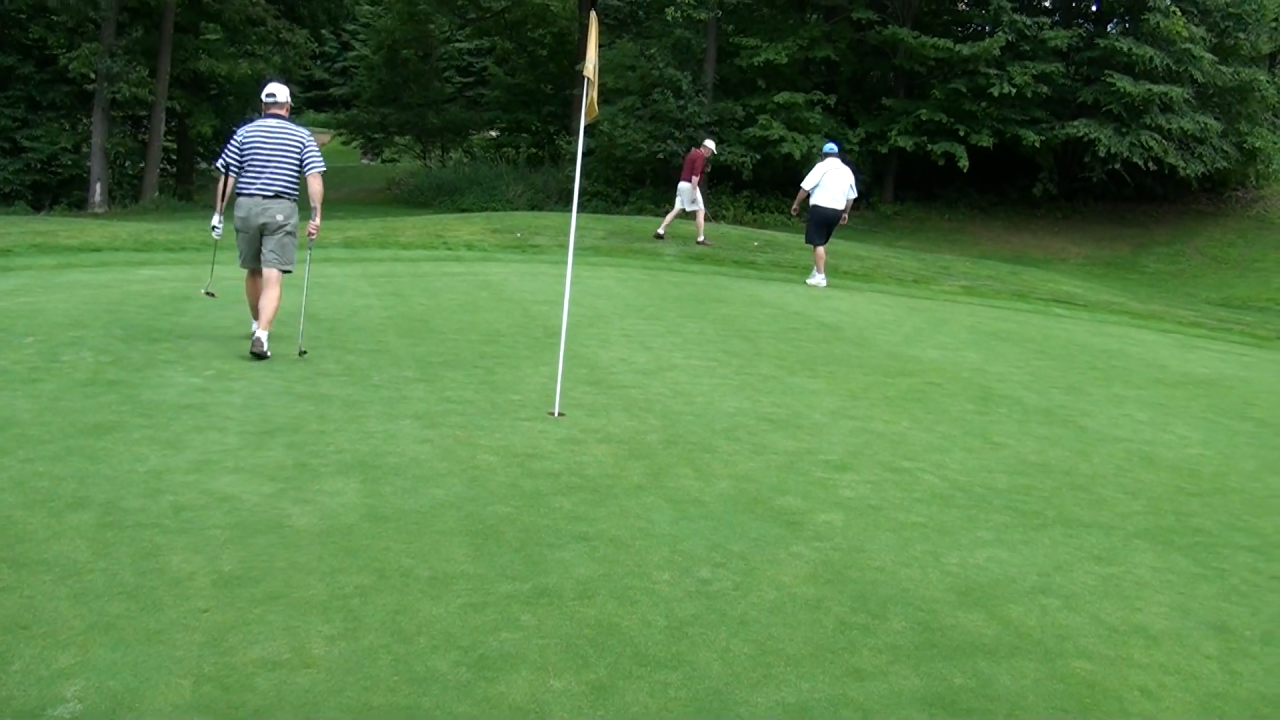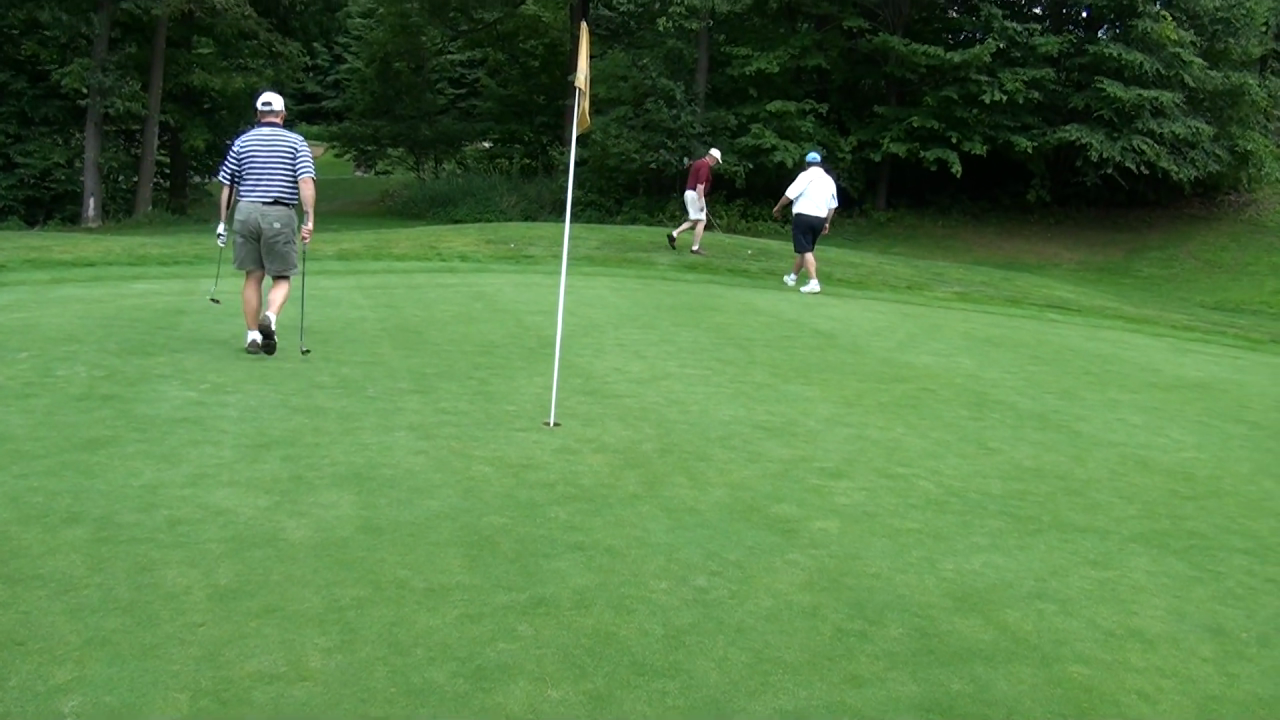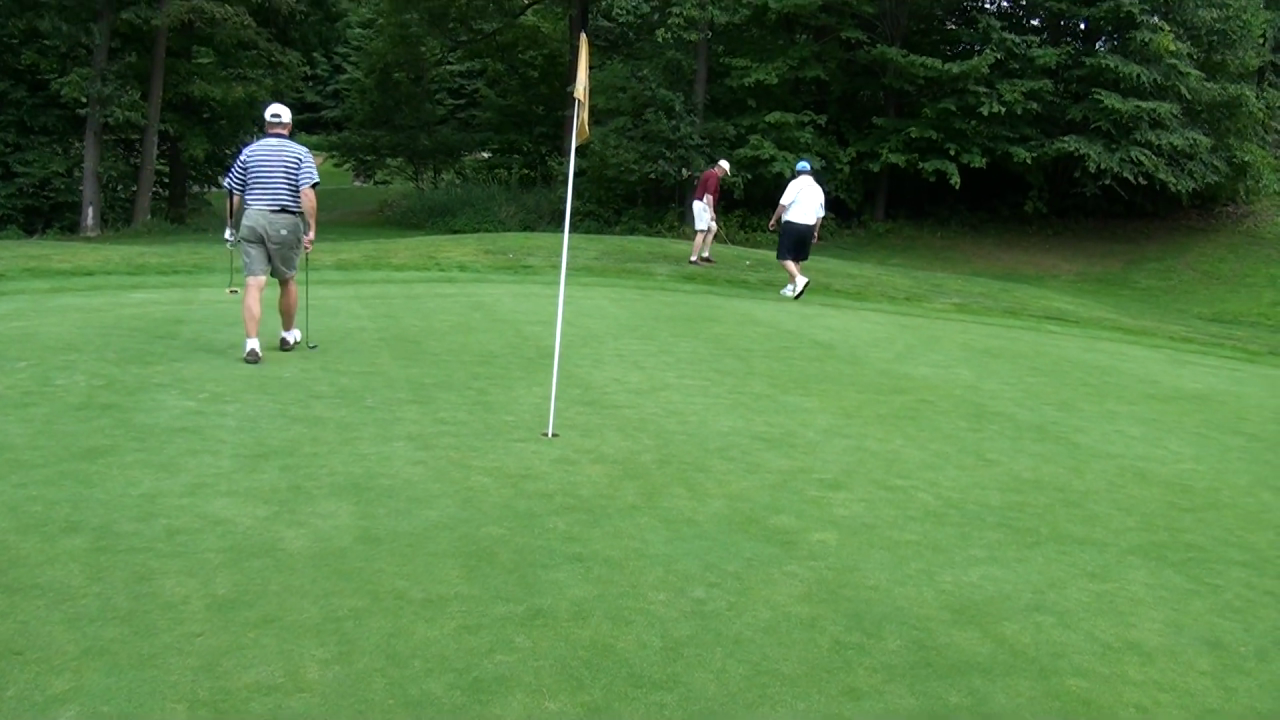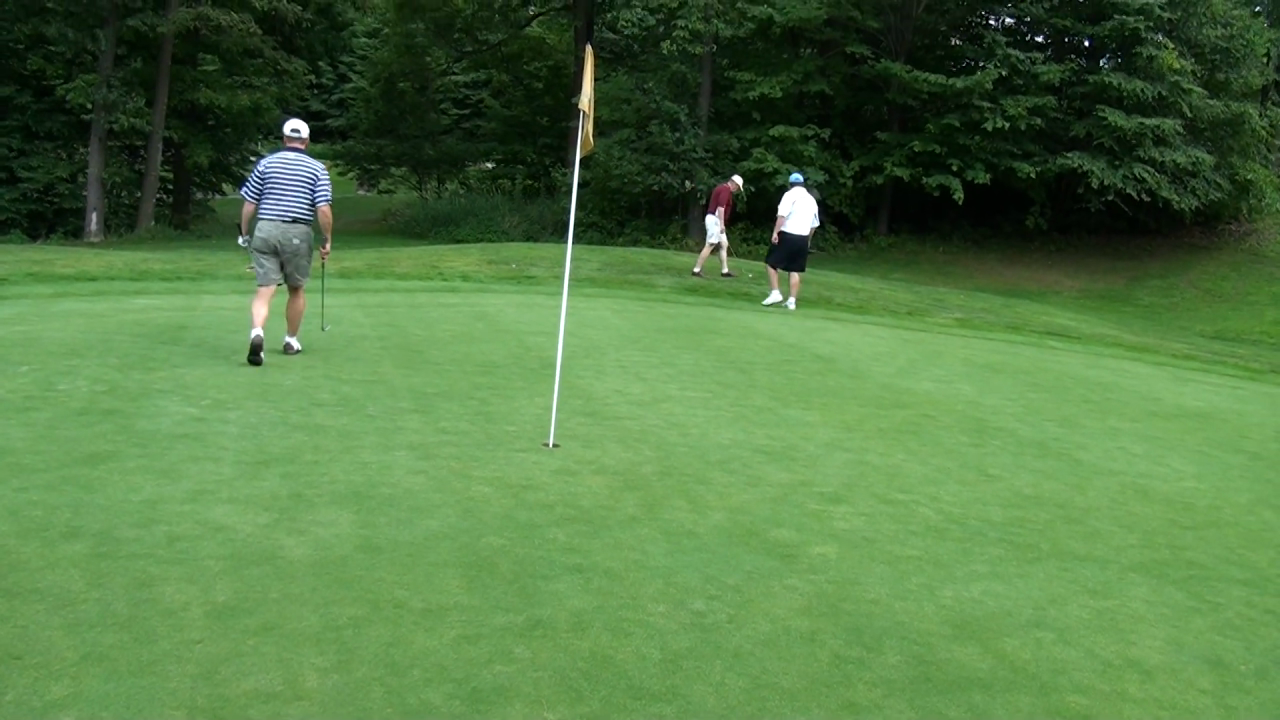
dt=0.2s
person 1, frame 1
left shoulder: (244, 133)
right shoulder: (302, 135)
left elbow: (227, 177)
right elbow: (314, 176)
left wrist: (218, 213)
right wrist: (316, 215)
left hip: (247, 208)
right hip: (281, 211)
left knee: (254, 271)
right knee: (272, 279)
left ankle: (259, 325)
right ankle: (260, 336)
person 1, frame 2
left shoulder: (242, 142)
right shoulder: (296, 141)
left elbow: (228, 187)
right elbow: (306, 182)
left wrist: (222, 223)
right wrist: (309, 220)
left hip: (246, 215)
right hip: (280, 216)
left knee: (253, 277)
right knee: (282, 279)
left ankle: (252, 335)
right ankle: (269, 319)
person 1, frame 3
left shoulder: (249, 152)
right shoulder: (301, 152)
left elbow: (234, 194)
right elbow: (307, 193)
left wrist: (230, 226)
right wrist: (311, 229)
left hip: (253, 221)
right hip: (286, 224)
left knee: (254, 286)
right knee: (287, 282)
left ankle: (252, 345)
right ankle: (288, 334)
person 1, frame 4
left shoulder: (266, 163)
right shoulder: (317, 168)
left elbow: (249, 203)
right elbow: (323, 209)
left wrist: (244, 233)
right wrist: (327, 240)
left hip: (266, 232)
right hip: (298, 234)
left knee: (264, 292)
right knee: (296, 289)
left ankle: (257, 334)
right ankle: (291, 340)
person 2, frame 1
left shoulder: (821, 166)
right shoulder: (847, 171)
left elbow: (805, 187)
right elbow: (851, 196)
left wrist: (796, 204)
right wrist: (845, 213)
left hip: (819, 209)
right hip: (836, 212)
left knee: (817, 243)
right knee: (821, 242)
left ankle: (820, 277)
right ankle: (818, 270)
person 2, frame 2
left shoulder: (805, 176)
right shoulder: (829, 180)
left elbow: (789, 195)
right elbow: (832, 206)
left wrist: (778, 208)
right wrist: (827, 223)
left hip: (803, 218)
right hip: (819, 220)
left knee: (806, 251)
right knee: (805, 250)
left ankle: (814, 283)
right ankle: (792, 277)
person 2, frame 3
left shoulder: (796, 183)
right shoulder: (818, 189)
left elbow: (783, 204)
right elbow: (820, 215)
left wrist: (774, 220)
right wrist: (815, 231)
left hip: (792, 225)
right hip: (808, 228)
left knee: (784, 257)
right knee: (796, 258)
left ankle: (799, 279)
right ankle: (791, 288)
person 2, frame 4
left shoulder: (790, 195)
right shoulder: (811, 200)
left elbow: (782, 215)
right elbow: (814, 224)
left wrist: (775, 233)
right wrist: (808, 240)
left hip: (787, 236)
right hip: (803, 238)
left knee: (771, 263)
right knee: (795, 271)
left ankle: (775, 294)
right ankle: (792, 301)
